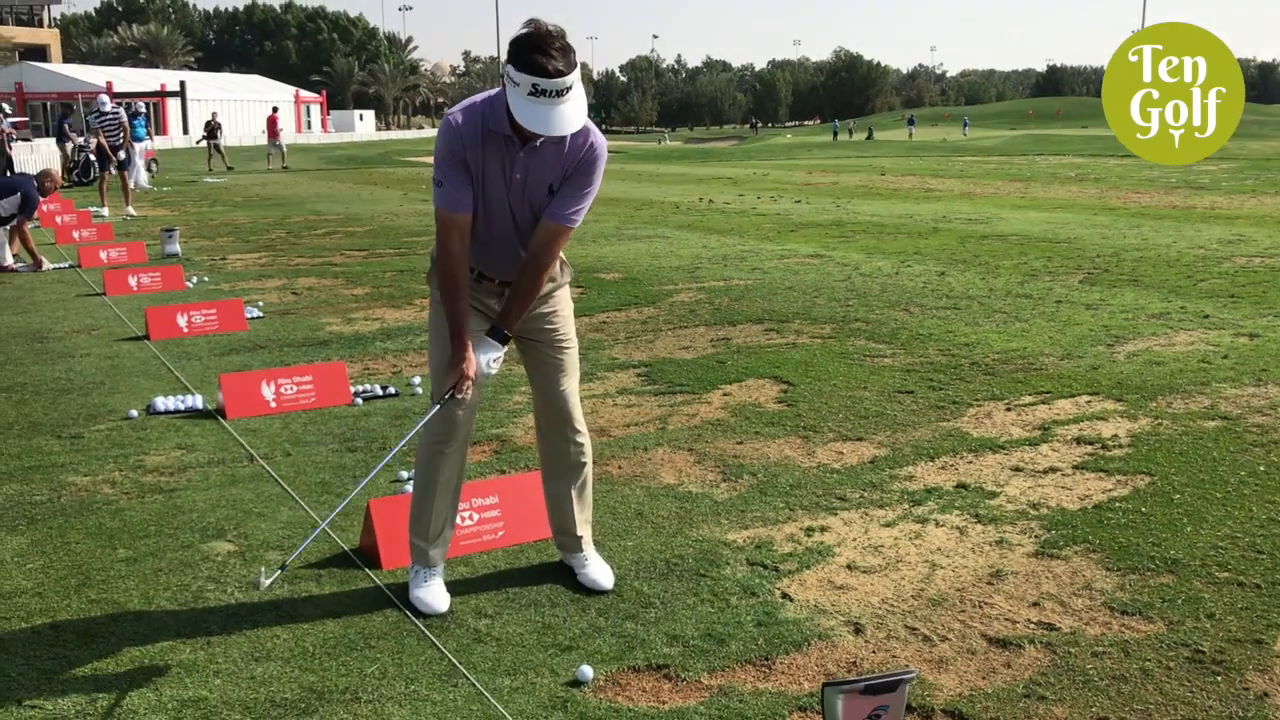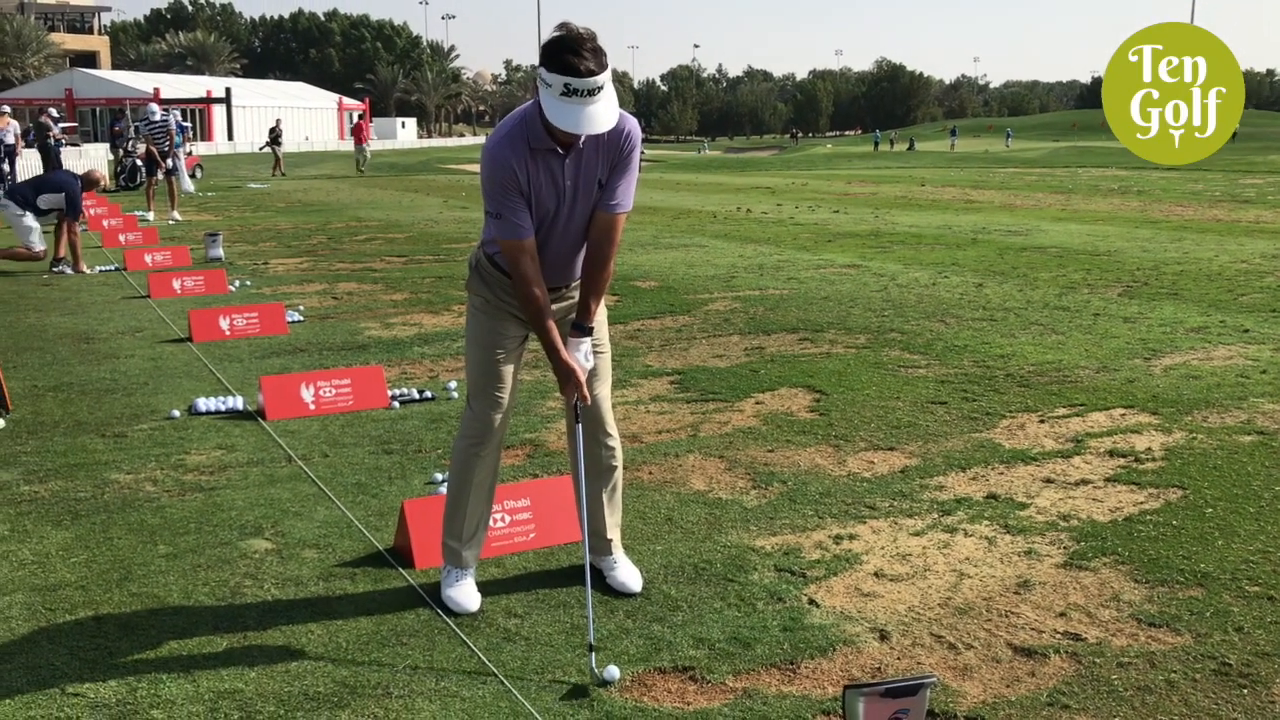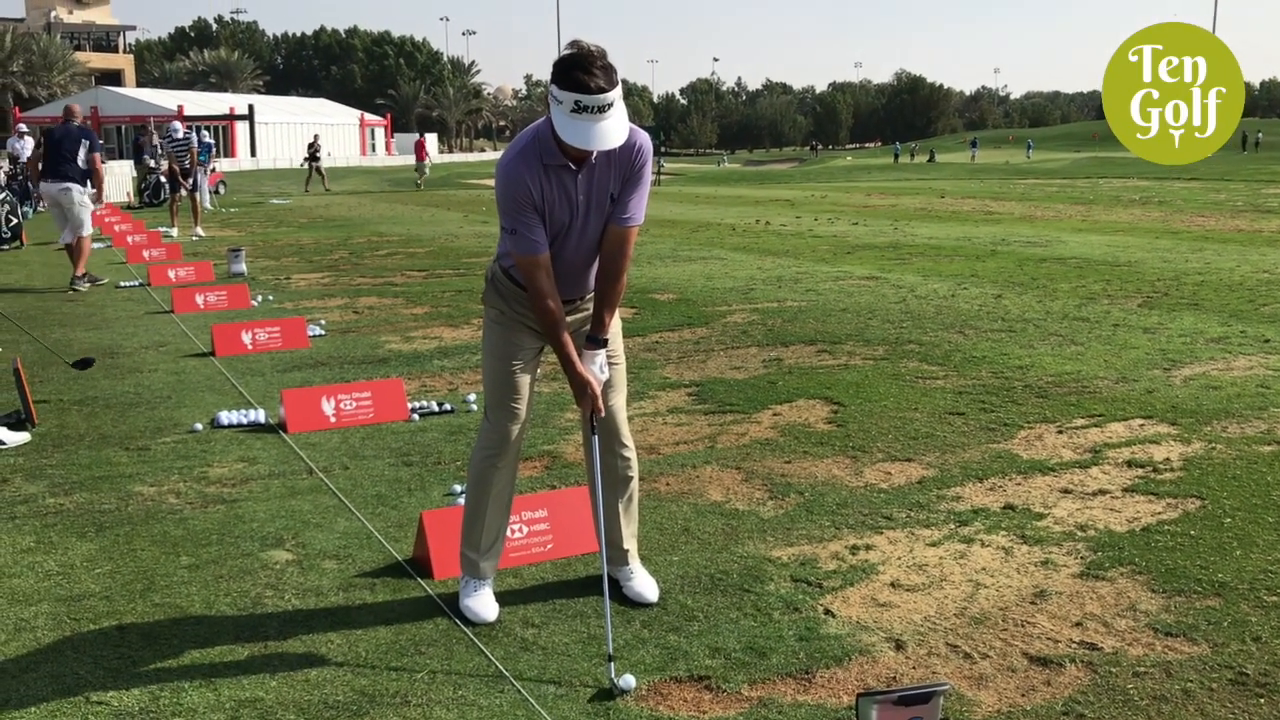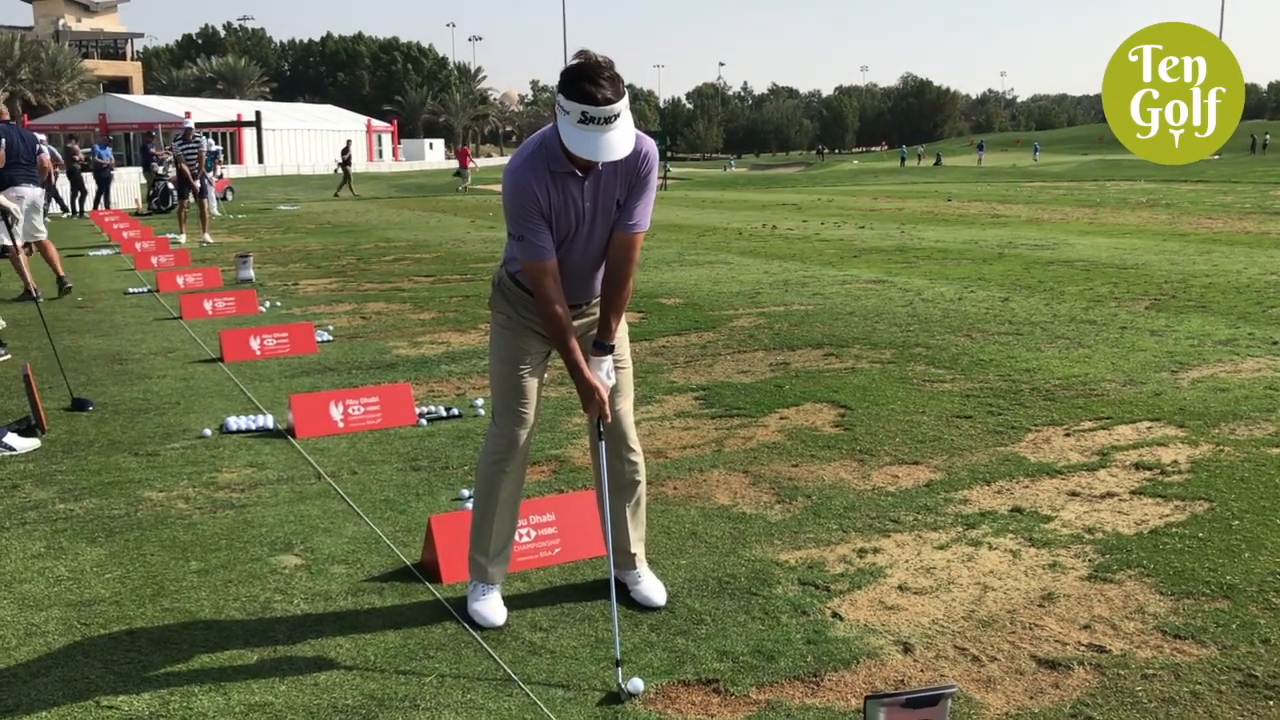
dt=1s
person 1, frame 1
left shoulder: (586, 145)
right shoulder: (461, 128)
left elbow: (545, 251)
right elbow: (453, 240)
left wrist: (499, 339)
right wrist: (461, 342)
left hip: (540, 286)
right hip: (465, 282)
left knee: (564, 416)
right knee: (450, 420)
left ankle: (576, 544)
right ankle: (426, 561)
person 1, frame 2
left shoulder: (622, 135)
right shoulder: (505, 149)
left elbow: (604, 240)
right elbow: (523, 265)
left wrist: (584, 330)
right wrist: (558, 354)
left hip: (578, 288)
right hip: (503, 289)
left knee: (599, 421)
right knee: (485, 422)
left ankle: (606, 547)
right ankle: (459, 563)
person 1, frame 3
left shoulder: (634, 148)
right shoulder: (518, 167)
left elbow: (616, 253)
right elbow: (539, 281)
left wrist: (598, 342)
right wrist: (573, 368)
left hip: (593, 300)
right hip: (519, 303)
left knee: (615, 432)
right knee: (503, 433)
left ankle: (624, 558)
right ankle: (478, 573)
person 1, frame 4
left shoulder: (640, 155)
right shoulder: (525, 174)
left elbow: (622, 260)
right elbow: (545, 288)
left wrist: (604, 348)
right wrist: (581, 373)
left hip: (598, 304)
right hip: (525, 307)
left knee: (621, 435)
right knee: (509, 437)
left ankle: (631, 562)
right ankle: (485, 577)
